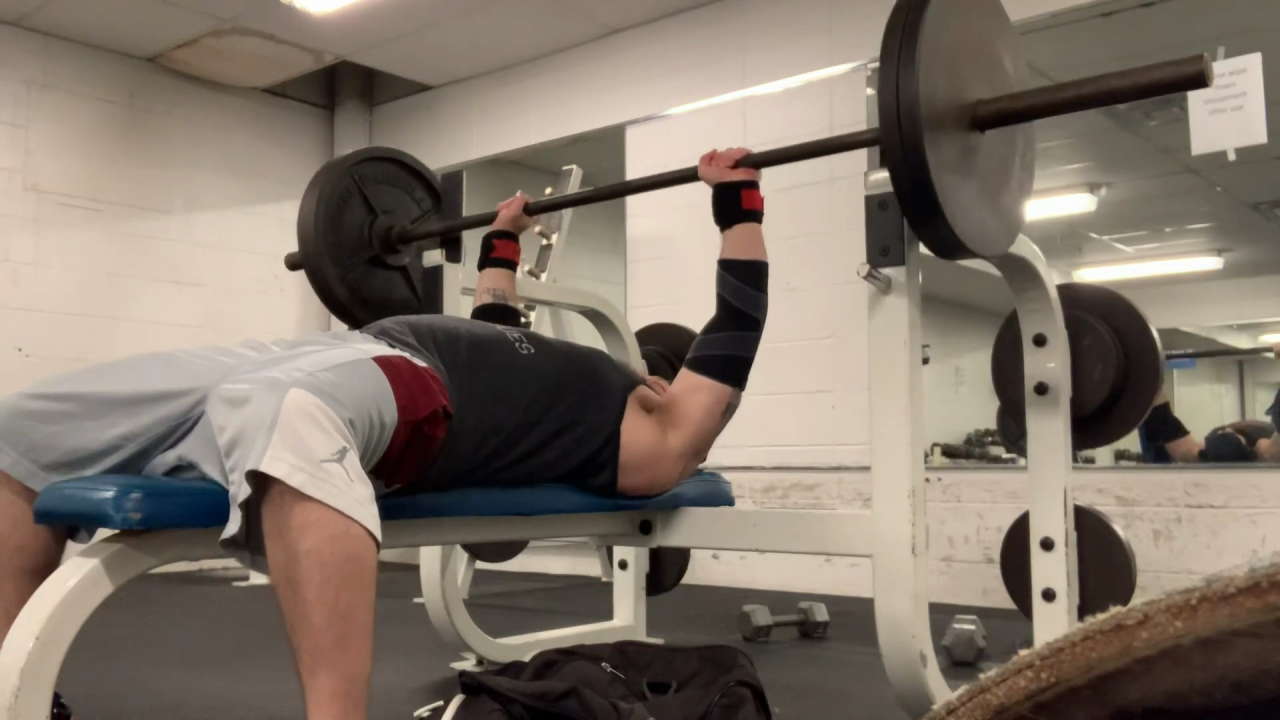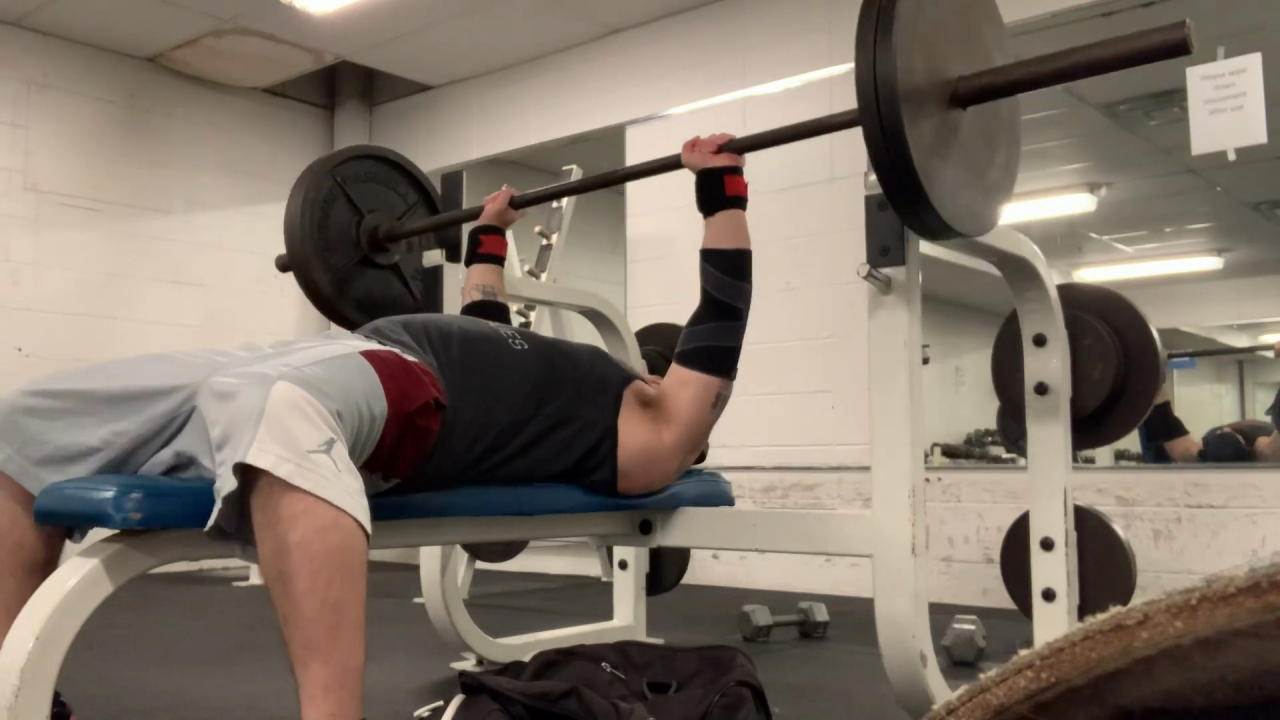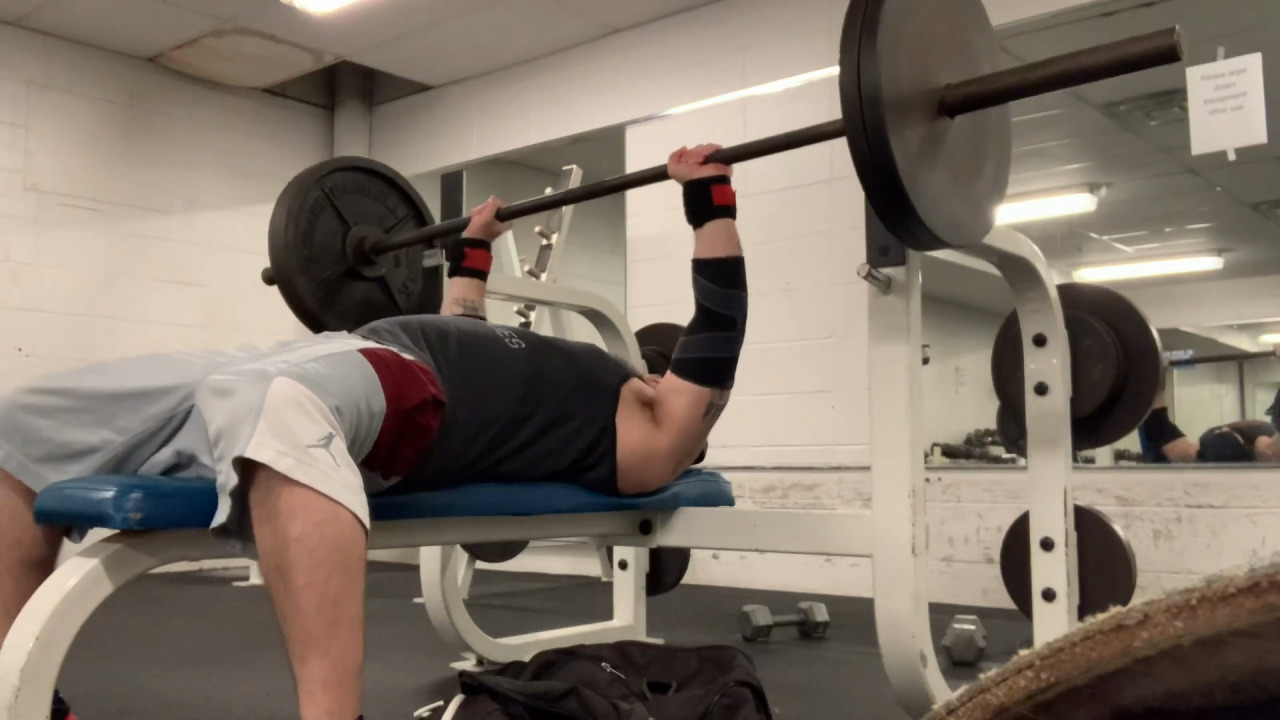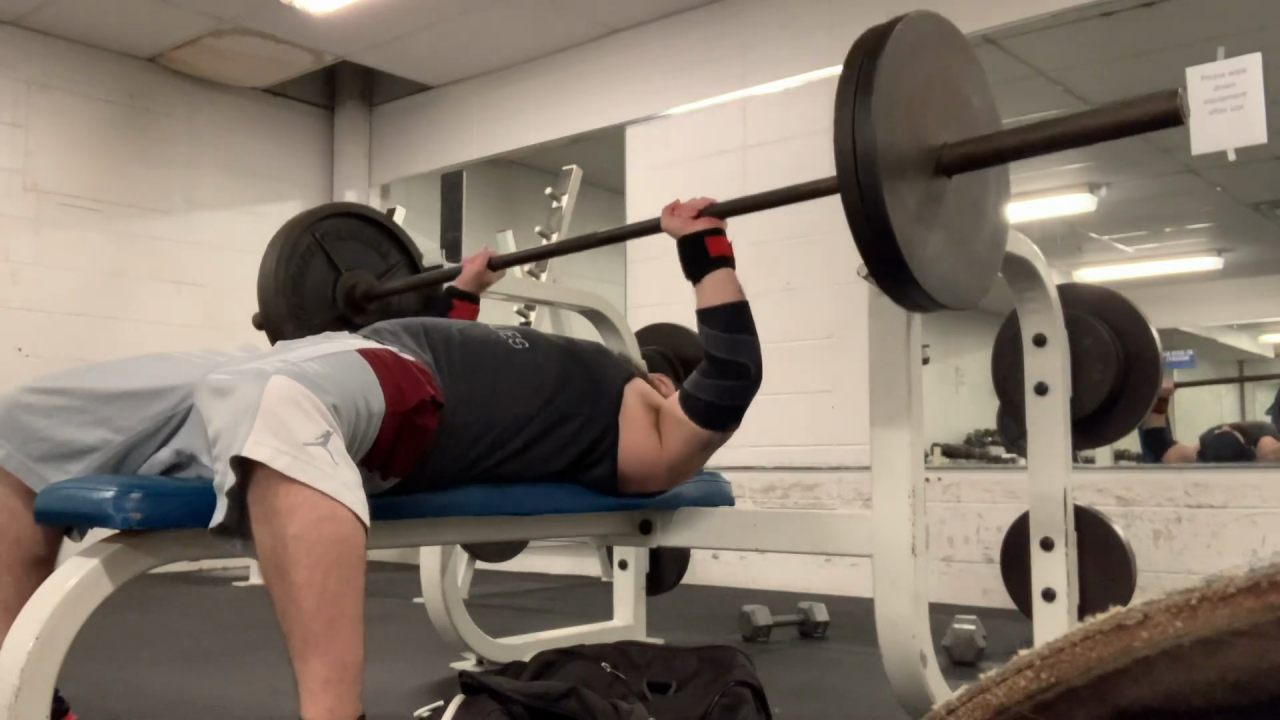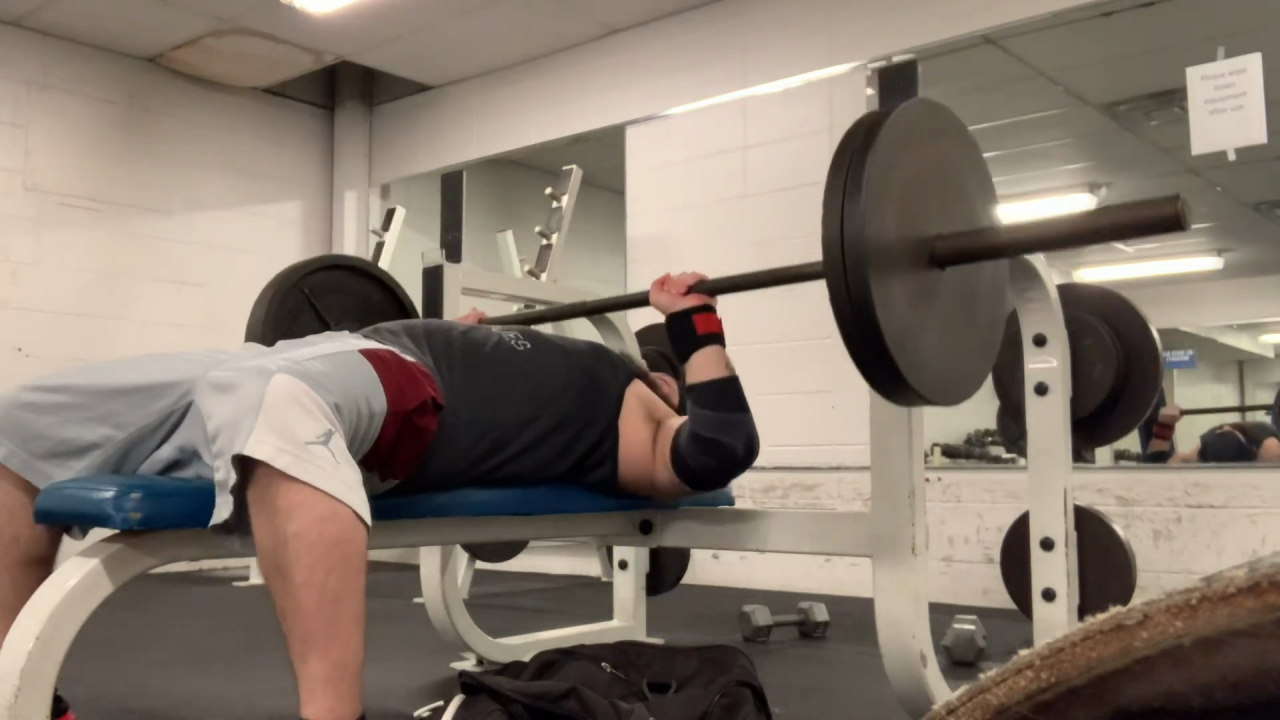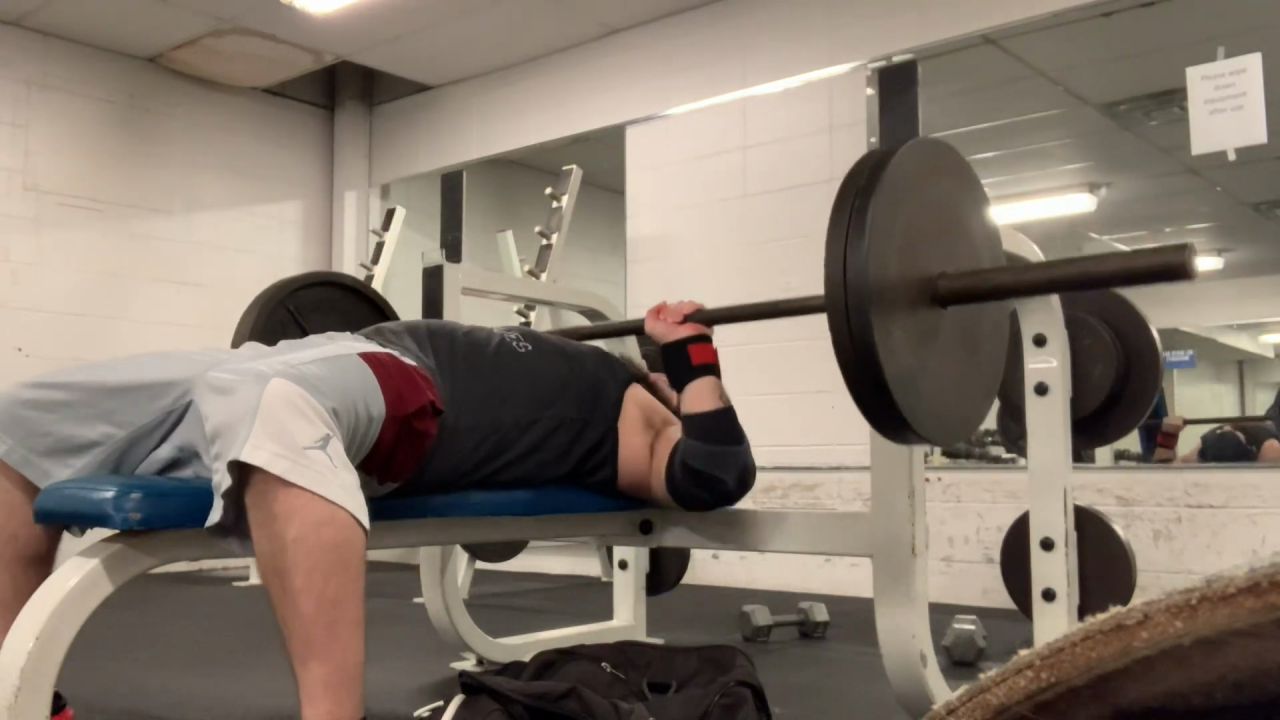
dt=0.5s
person 1, frame 1
left shoulder: (657, 443)
right shoulder: (566, 387)
left elbow: (736, 331)
right elbow: (491, 335)
left wrist: (737, 203)
right wrist: (502, 240)
left knee: (284, 423)
person 1, frame 2
left shoulder: (650, 442)
right shoulder: (561, 388)
left elbow: (721, 324)
right elbow: (481, 326)
left wrist: (721, 190)
right wrist: (488, 236)
left knee: (274, 418)
person 1, frame 3
left shoulder: (646, 442)
right shoulder: (557, 387)
left elbow: (717, 334)
right elbow: (468, 341)
left wrist: (709, 201)
right wrist: (472, 249)
left knee: (272, 415)
person 1, frame 4
left shoulder: (650, 443)
right shoulder: (571, 385)
left elbow: (733, 380)
left wrist: (704, 249)
right wrist: (465, 293)
left knee: (272, 414)
person 1, frame 5
left shoulder: (650, 437)
right shoulder: (588, 384)
left elbow: (722, 448)
left wrist: (695, 323)
right wrist: (456, 337)
left knee: (273, 411)
person 1, frame 6
left shoulder: (648, 438)
right shoulder: (589, 389)
left elbow: (719, 474)
left wrist: (691, 349)
right wrist: (450, 351)
left knee: (269, 414)
